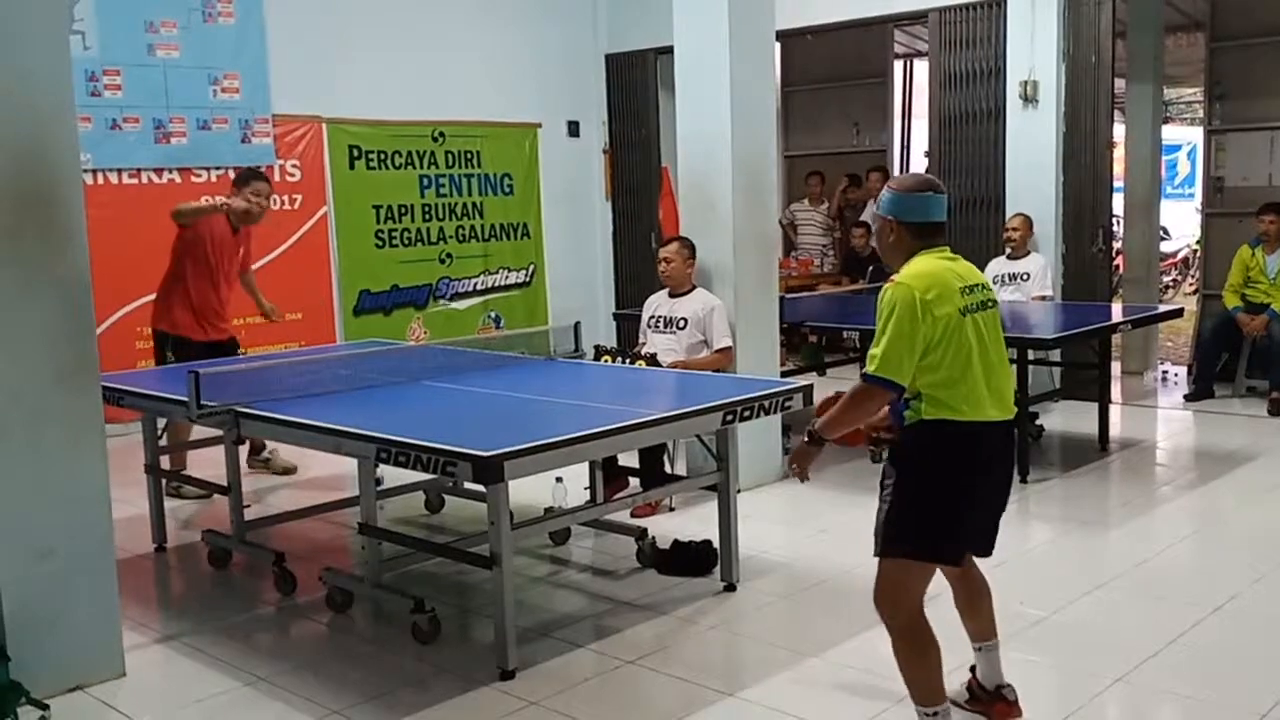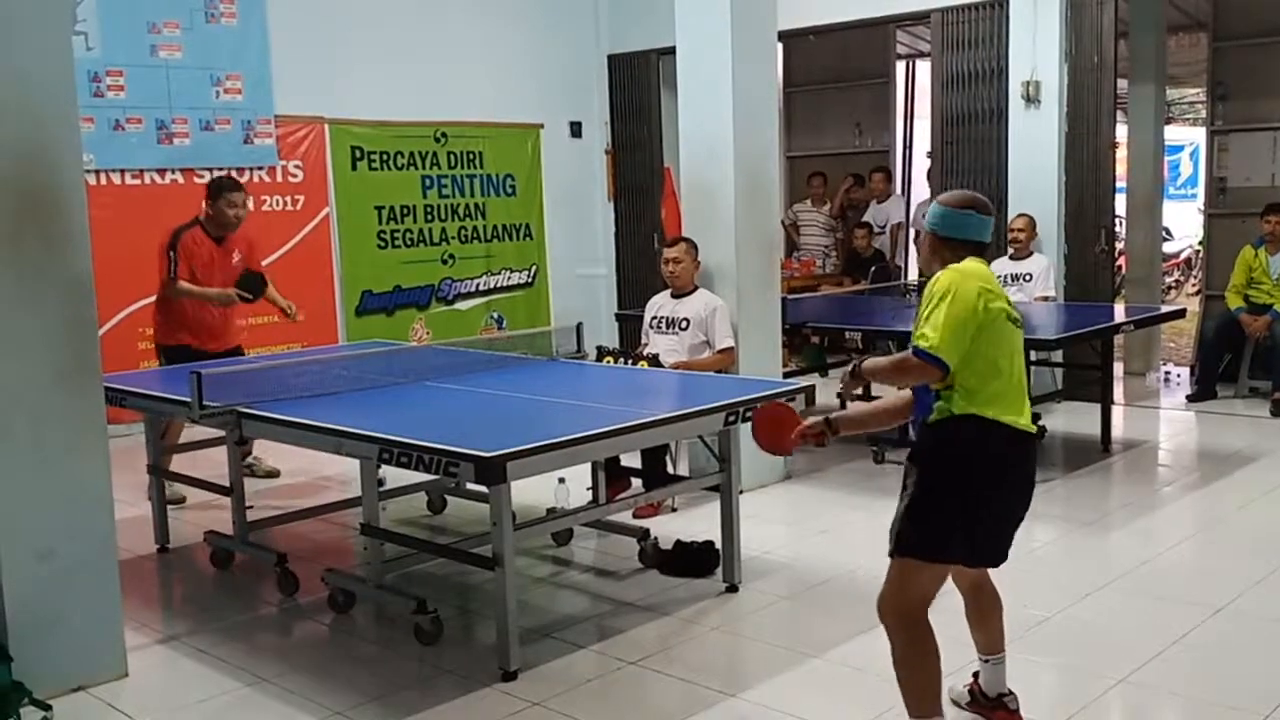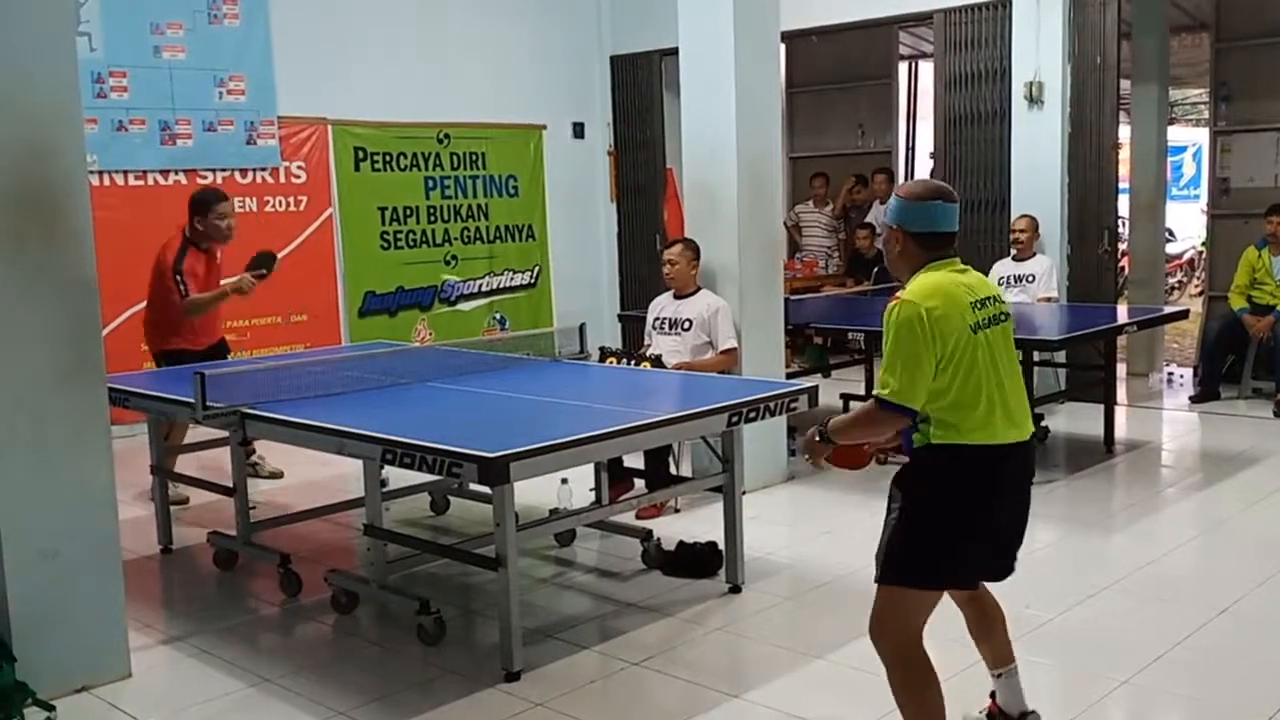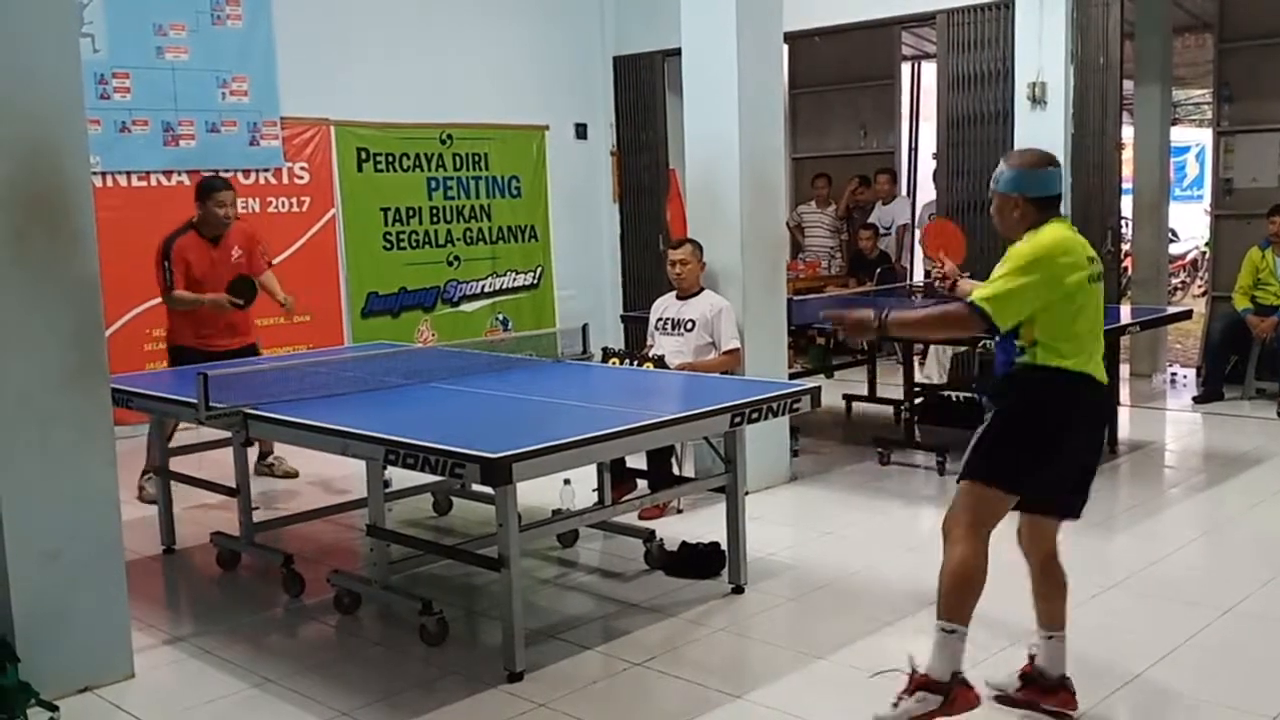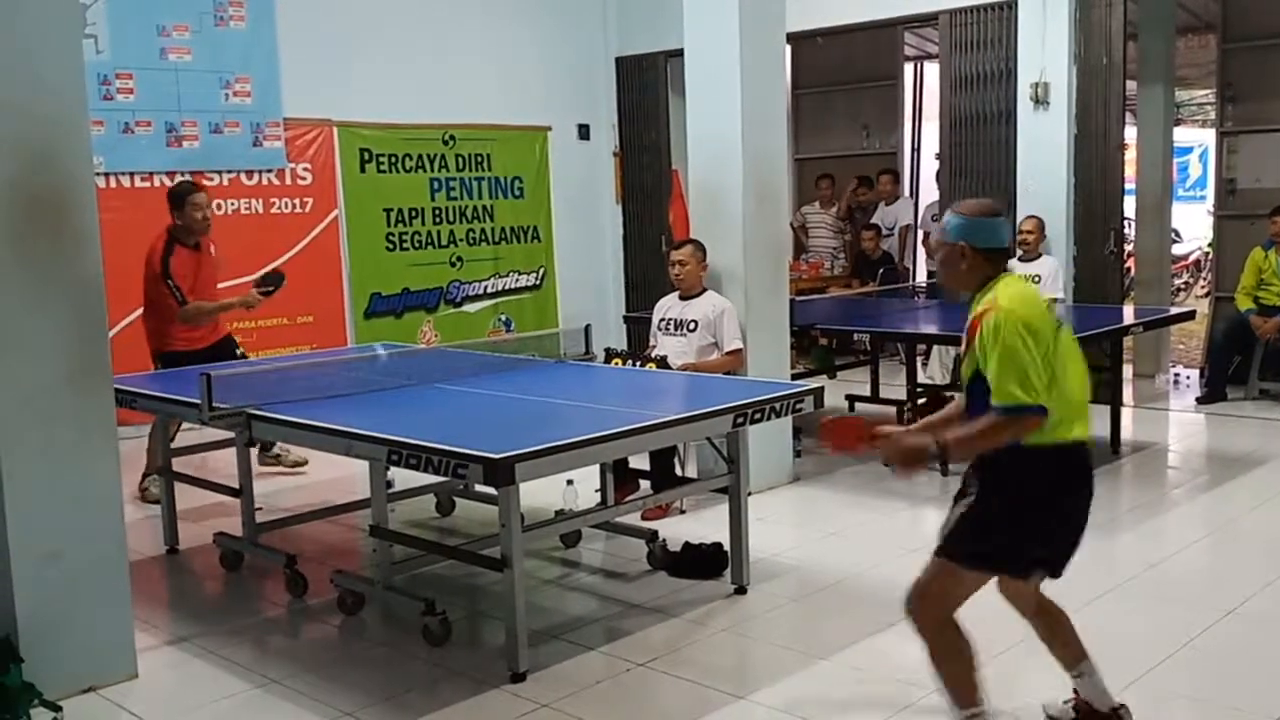
dt=0.7s
person 1, frame 1
left shoulder: (910, 287)
right shoulder: (972, 277)
left elbow: (878, 388)
left wrist: (815, 437)
right wrist: (901, 416)
left hip: (943, 450)
right hip: (993, 442)
left knee: (896, 601)
right knee: (957, 561)
person 1, frame 2
left shoulder: (956, 281)
right shoulder: (986, 288)
left elbow: (923, 368)
right elbow: (920, 398)
left wrist: (862, 368)
right wrist: (832, 423)
left hip: (965, 452)
right hip: (1012, 455)
left knee: (902, 606)
right knee: (969, 570)
person 1, frame 3
left shoulder: (915, 304)
right shoulder: (982, 288)
left elbow: (891, 410)
left wrist: (827, 434)
right wrist: (911, 428)
left hip: (956, 473)
right hip: (1011, 464)
left knee: (892, 631)
right knee: (967, 587)
person 1, frame 4
left shoulder: (1041, 249)
right shoulder: (1070, 244)
left elbow: (972, 319)
left wrist: (881, 321)
right wrist: (959, 282)
left hip: (1044, 399)
right hip: (1083, 405)
left knee: (965, 527)
right knee: (1038, 541)
person 1, frame 5
left shoulder: (999, 313)
right shoulder: (1011, 300)
left elbow: (1025, 415)
right elbow: (982, 402)
left wrist: (934, 448)
right wrist: (911, 431)
left hip: (1034, 474)
right hip: (1064, 474)
left knee: (927, 604)
right knee: (1019, 591)
person 2, frame 1
left shoulder: (244, 231)
right shoulder: (208, 221)
right elbow: (178, 213)
left wrist: (260, 299)
right wrist: (223, 204)
left hip: (217, 328)
right hip: (179, 325)
left ankle: (258, 452)
right ankle: (176, 477)
person 2, frame 2
left shoulder: (241, 241)
right shoulder: (183, 238)
right elbow: (171, 286)
left wrist: (280, 302)
right wrist: (212, 294)
left hip: (223, 339)
right hip: (179, 338)
left ankle: (245, 458)
person 2, frame 3
left shoulder: (211, 240)
right shoulder: (177, 258)
right elbow: (188, 309)
right wrist: (228, 290)
left hip: (209, 337)
right hip: (174, 342)
left ankle: (249, 456)
person 2, frame 4
left shoulder: (244, 234)
right shoulder: (175, 244)
left elbow: (261, 270)
right elbow: (171, 297)
left wrist: (278, 295)
right wrist: (207, 301)
left hip: (238, 336)
right hip: (190, 340)
left ankle: (266, 457)
right ankle: (150, 474)
person 2, frame 5
left shoulder: (201, 236)
right shoulder: (165, 257)
right elbow: (185, 312)
right wrist: (236, 303)
left hip: (212, 334)
right hip: (176, 344)
left ankle: (269, 449)
right ankle: (151, 475)
person 3, frame 1
left shoulder: (708, 304)
right shoulder: (653, 301)
left elbow: (725, 358)
left wrist: (686, 365)
left ankle: (653, 489)
right ankle: (611, 476)
person 3, frame 2
left shoulder: (711, 304)
right shoulder: (655, 303)
left elbow: (727, 357)
left wrist: (689, 366)
left ankle: (655, 489)
right ankle: (614, 476)
person 3, frame 3
left shoulder: (713, 305)
right shoulder: (657, 304)
left elbow: (730, 358)
left wrist: (691, 366)
left ankle: (658, 490)
right ankle: (617, 477)
person 3, frame 4
left shoulder: (716, 306)
right shoulder: (660, 304)
left elbow: (733, 359)
left wrist: (694, 367)
left ankle: (661, 491)
right ankle: (620, 478)
person 3, frame 5
left shoulder: (718, 306)
right shoulder: (663, 305)
left elbow: (736, 359)
left wrist: (696, 367)
left ankle: (664, 492)
right ankle: (622, 479)
person 4, frame 1
right shoulder: (1247, 251)
right elbow: (1231, 290)
right wrist: (1239, 315)
right hip: (1248, 306)
right knee: (1209, 328)
right ankle: (1204, 385)
person 4, frame 2
right shoulder: (1249, 252)
right elbow: (1234, 290)
right wrist: (1242, 315)
right hip: (1252, 307)
right knee: (1211, 328)
right ankle: (1206, 386)
person 4, frame 3
right shoulder: (1253, 252)
right elbow: (1237, 291)
right wrist: (1246, 316)
right hip: (1255, 307)
right knee: (1214, 327)
right ankle: (1209, 387)
person 4, frame 4
right shoulder: (1256, 252)
right elbow: (1240, 292)
right wrist: (1249, 317)
right hip: (1258, 308)
right knee: (1218, 328)
right ankle: (1213, 388)
person 4, frame 5
right shoulder: (1260, 253)
right elbow: (1243, 293)
right wrist: (1252, 317)
right hip: (1262, 309)
right knee: (1221, 331)
right ankle: (1216, 388)
